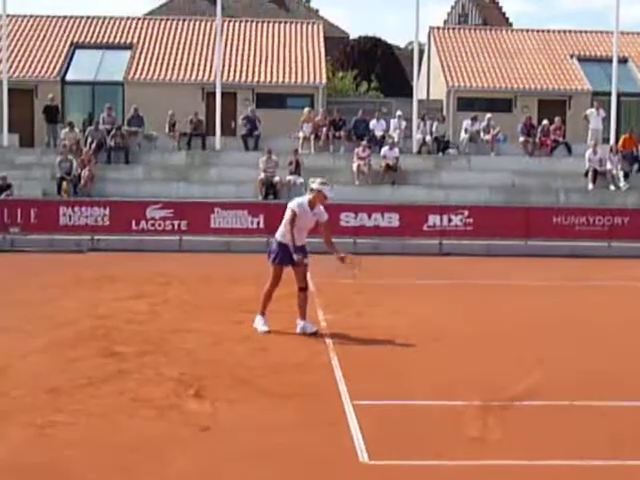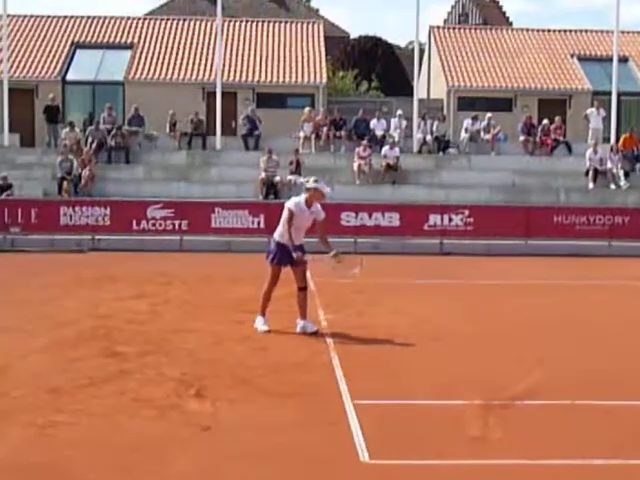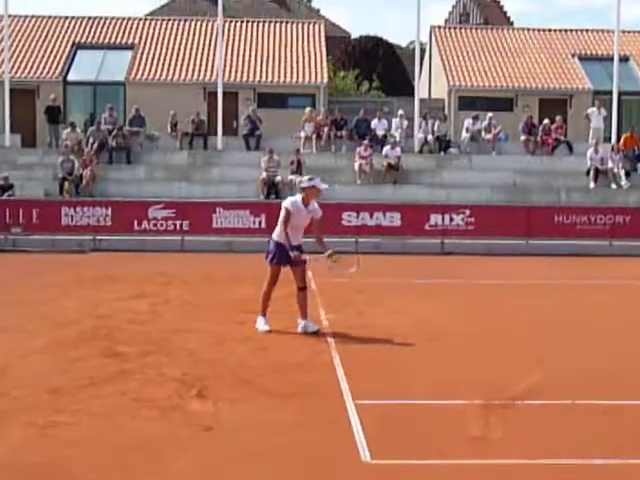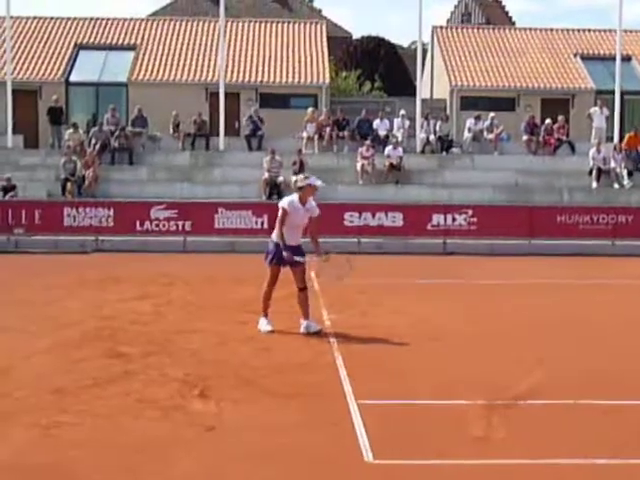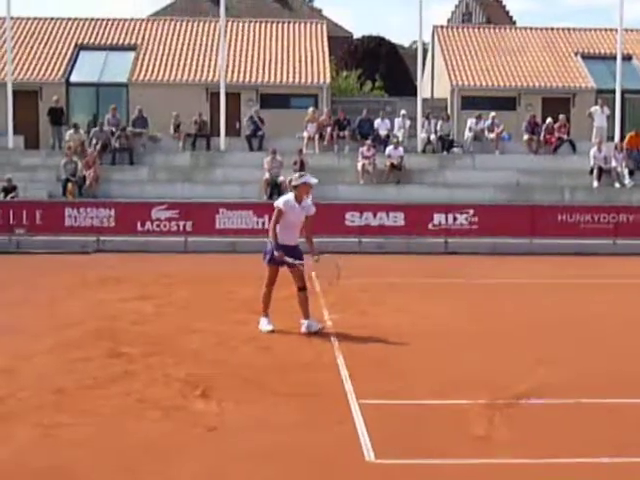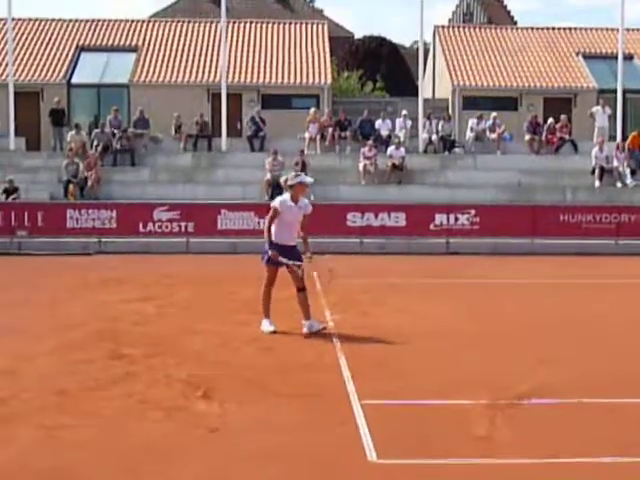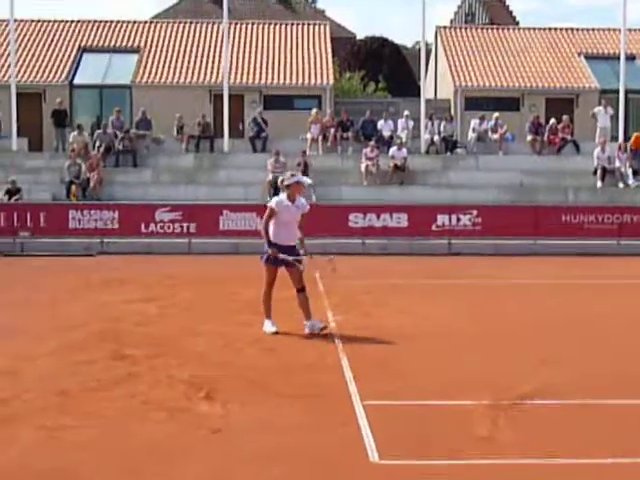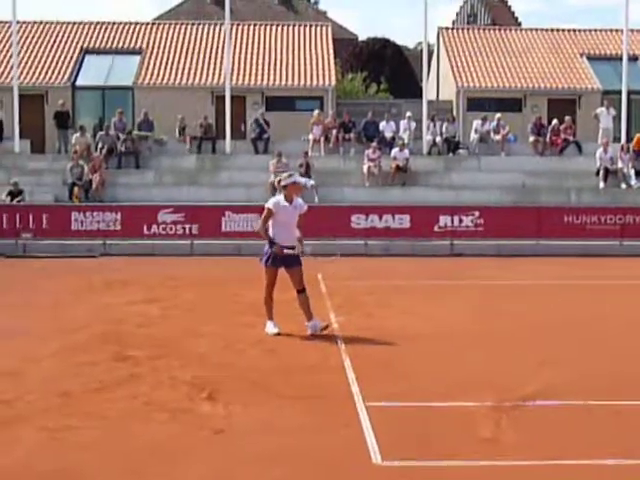
dt=0.1s
person 1, frame 1
left shoulder: (320, 212)
right shoulder: (297, 204)
left elbow: (327, 237)
right elbow: (289, 230)
left wrist: (337, 254)
right wrist: (294, 251)
left hip: (300, 247)
right hip: (282, 244)
left knee: (303, 285)
right knee: (274, 283)
left ankle: (302, 322)
right ankle: (261, 317)
person 1, frame 2
left shoulder: (317, 211)
right shoulder: (294, 204)
left elbow: (321, 236)
right elbow: (287, 229)
left wrist: (332, 251)
right wrist: (293, 250)
left hip: (297, 246)
right hip: (280, 244)
left knee: (302, 284)
right knee: (272, 283)
left ankle: (302, 322)
right ankle: (261, 317)
person 1, frame 3
left shoulder: (315, 209)
right shoulder: (291, 203)
left elbow: (317, 234)
right elbow: (283, 228)
left wrist: (326, 251)
right wrist: (290, 249)
left hip: (296, 246)
right hip: (280, 245)
left knee: (302, 284)
right knee: (271, 283)
left ankle: (304, 321)
right ankle: (262, 318)
person 1, frame 4
left shoulder: (312, 207)
right shoulder: (288, 203)
left elbow: (312, 233)
right elbow: (279, 228)
left wrist: (319, 252)
right wrist: (284, 249)
left hip: (295, 247)
right hip: (279, 245)
left knee: (302, 284)
right knee: (271, 283)
left ankle: (306, 322)
right ankle: (264, 318)
person 1, frame 5
left shoulder: (308, 206)
right shoulder: (284, 202)
left elbow: (306, 230)
right elbow: (273, 226)
left wrist: (313, 251)
right wrist: (276, 249)
left hip: (294, 247)
right hip: (278, 246)
left knee: (302, 284)
right knee: (270, 283)
left ankle: (307, 321)
right ankle: (264, 319)
person 1, frame 6
left shoulder: (304, 204)
right shoulder: (280, 202)
right elbow: (268, 225)
left wrist: (307, 248)
right wrist: (270, 247)
left hip: (291, 248)
right hip: (276, 246)
left knee: (300, 284)
right knee: (269, 284)
left ankle: (308, 322)
right ankle: (266, 320)
person 1, frame 7
left shoulder: (302, 204)
right shoulder: (277, 202)
right elbow: (264, 225)
left wrist: (302, 245)
right wrist: (270, 245)
left hip: (291, 248)
right hip: (275, 248)
left knee: (300, 286)
right knee: (269, 285)
left ankle: (310, 322)
right ankle: (268, 321)
person 1, frame 8
left shoulder: (299, 204)
right shoulder: (275, 203)
right elbow: (262, 226)
left wrist: (300, 243)
right wrist: (272, 244)
left hip: (290, 249)
right hip: (275, 248)
left knee: (300, 286)
right knee: (270, 287)
left ankle: (311, 323)
right ankle: (270, 322)
